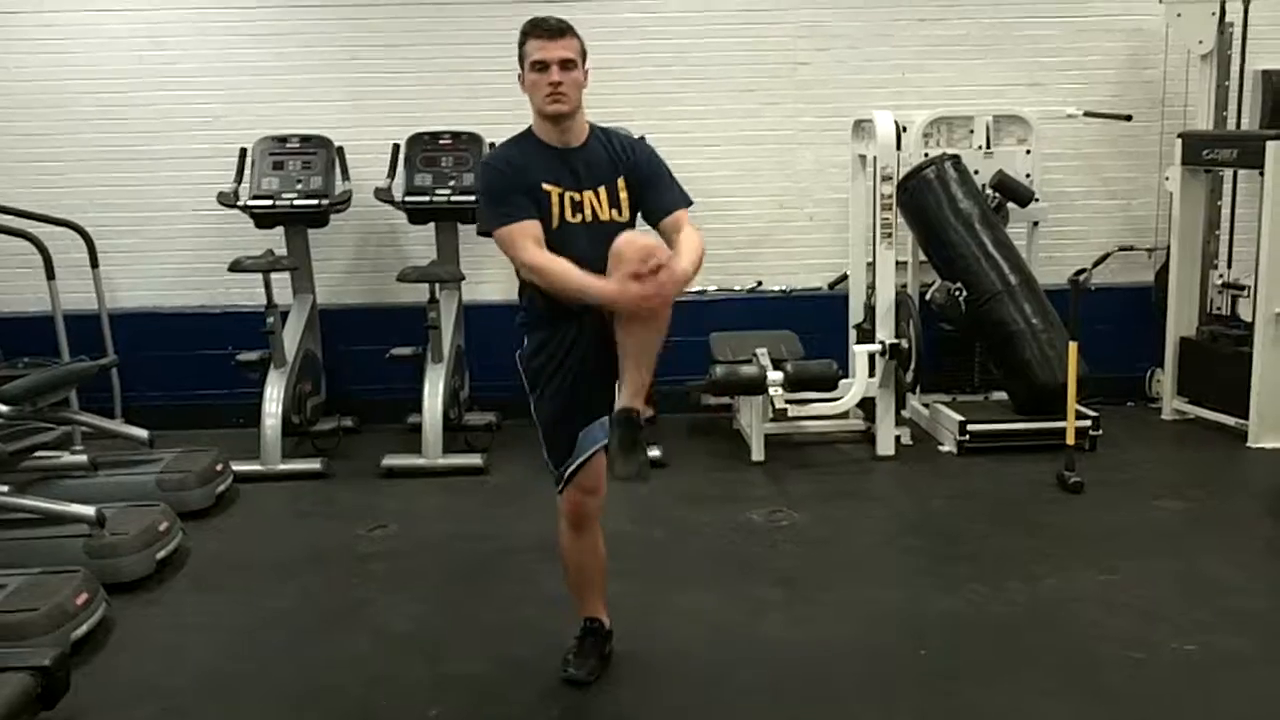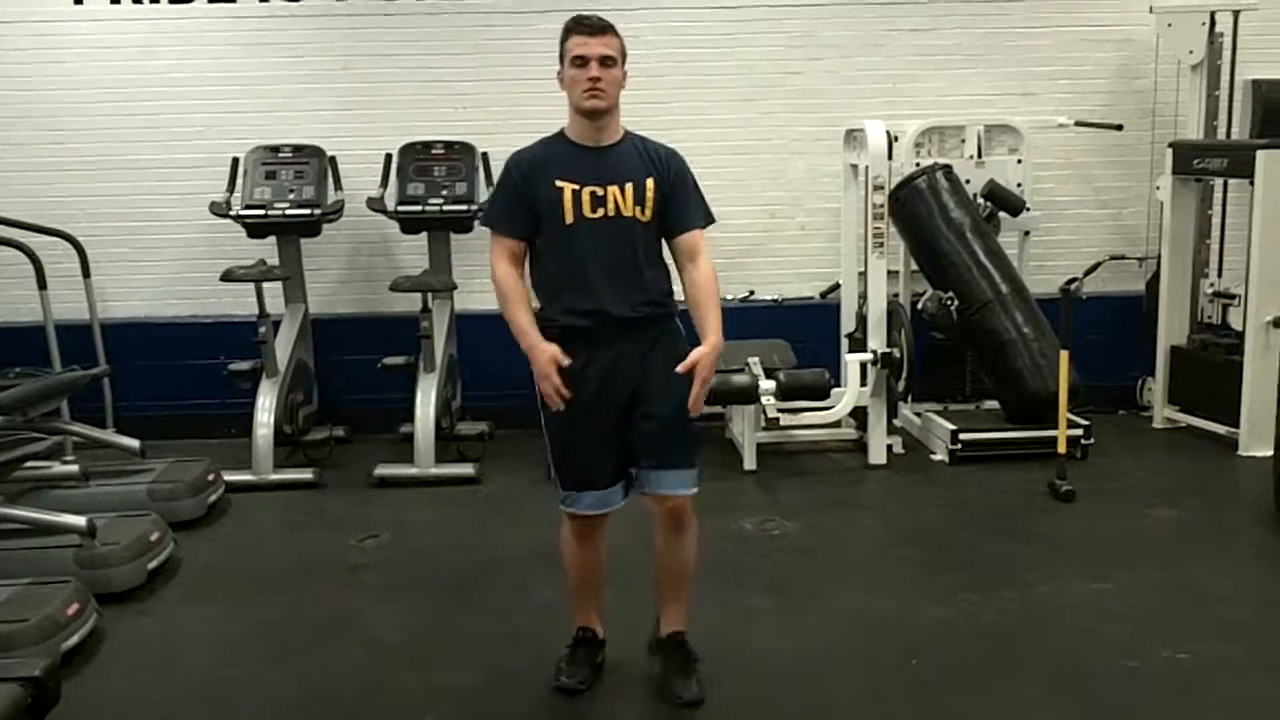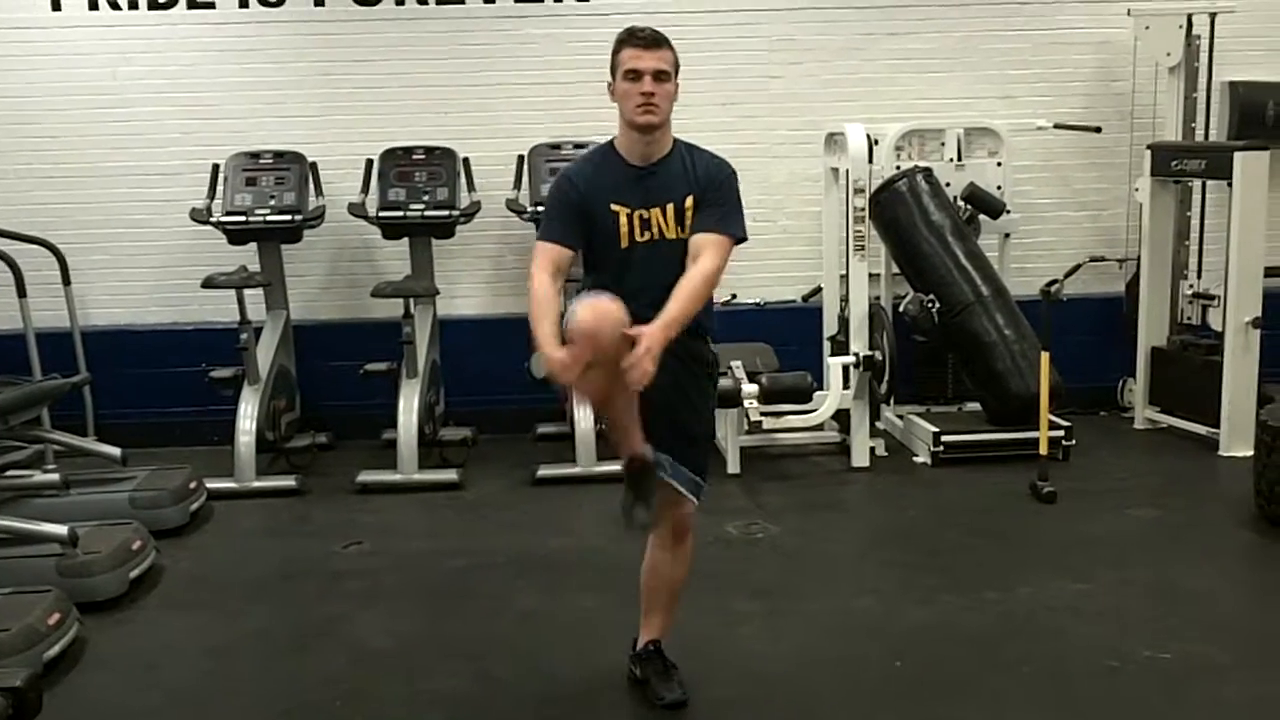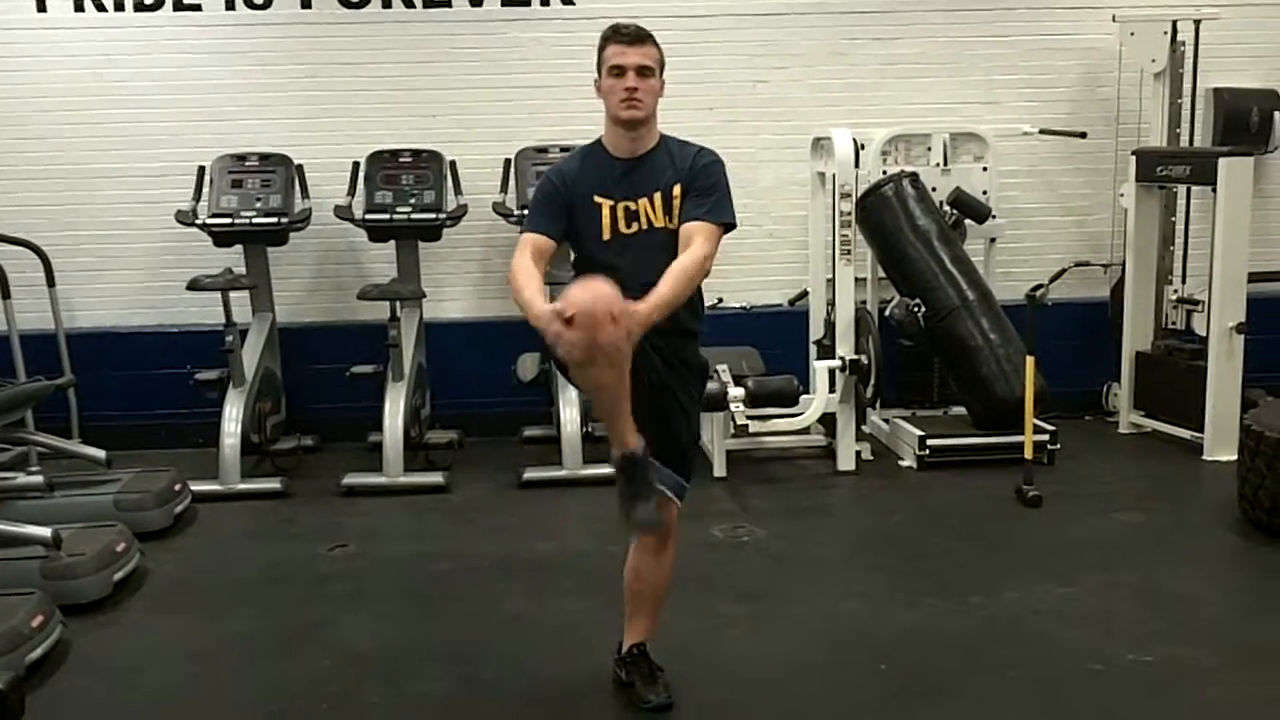
dt=0.7s
person 1, frame 1
left shoulder: (630, 153)
right shoulder: (505, 166)
left elbow: (684, 229)
right elbow: (531, 258)
left wrist: (678, 266)
right wrist: (606, 292)
left hip: (626, 322)
right hip: (557, 336)
left knee: (635, 246)
right knee: (580, 497)
left ankle: (628, 415)
right ankle: (594, 628)
person 1, frame 2
left shoulder: (661, 163)
right shoulder: (531, 168)
left elbow: (694, 256)
right elbow: (506, 263)
left wrist: (711, 338)
right wrist: (534, 342)
left hip: (657, 349)
right hip: (575, 358)
left knee: (672, 506)
right knee: (584, 512)
left ankle: (673, 639)
right ankle: (587, 636)
person 1, frame 3
left shoulder: (711, 174)
right shoulder: (581, 180)
left elbow: (705, 265)
right elbow: (547, 269)
left wrist: (659, 335)
right wrist: (550, 346)
left hip: (681, 355)
right hip: (611, 348)
left knee: (677, 513)
right knee: (597, 319)
left ankle: (649, 649)
right ankle: (637, 461)
person 1, frame 4
left shoulder: (698, 167)
right shoulder: (569, 177)
left elbow: (697, 253)
right elbow: (527, 259)
left wrist: (648, 312)
right wrist: (543, 312)
left hip: (669, 350)
right hip: (602, 338)
left knee: (663, 513)
left ankle: (634, 653)
right ankle: (627, 453)
